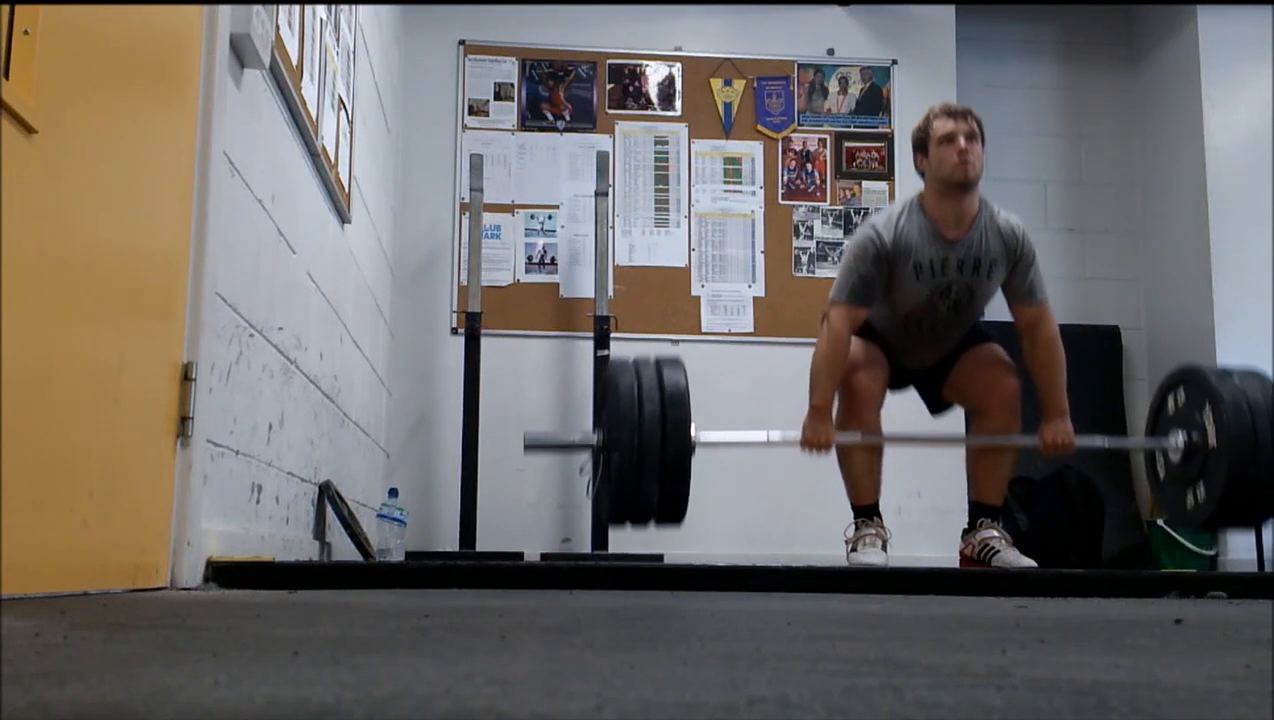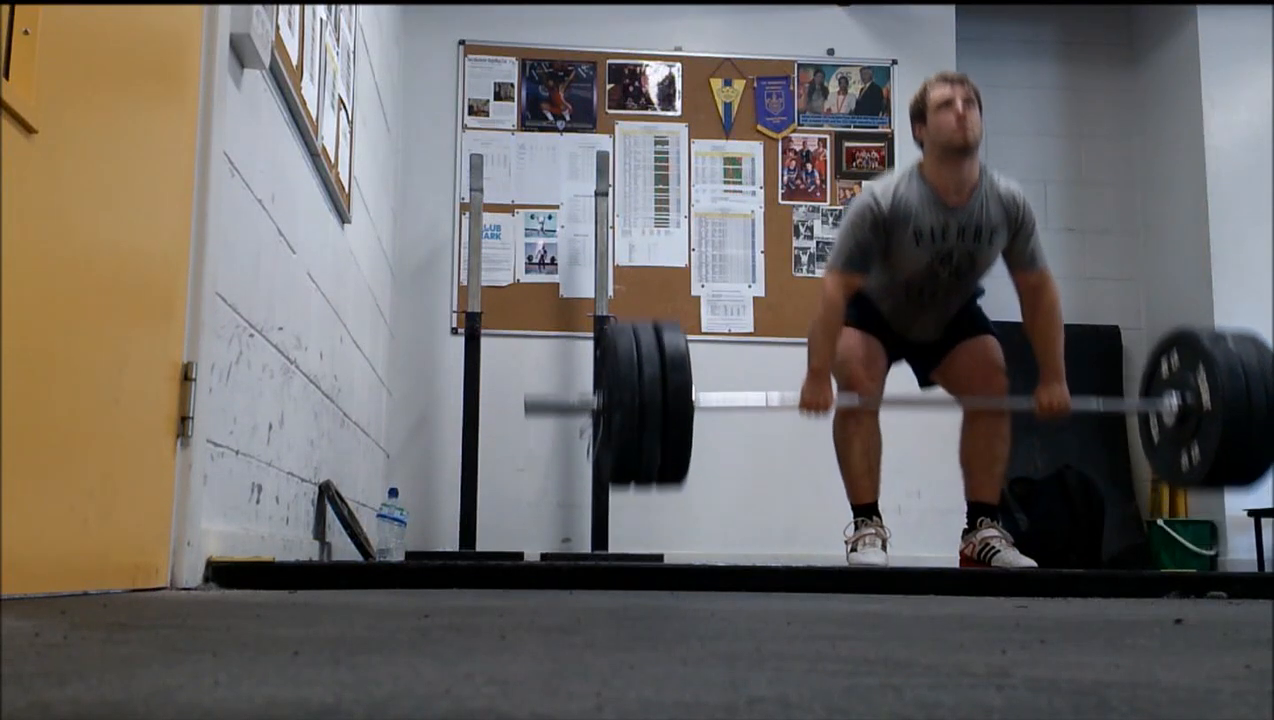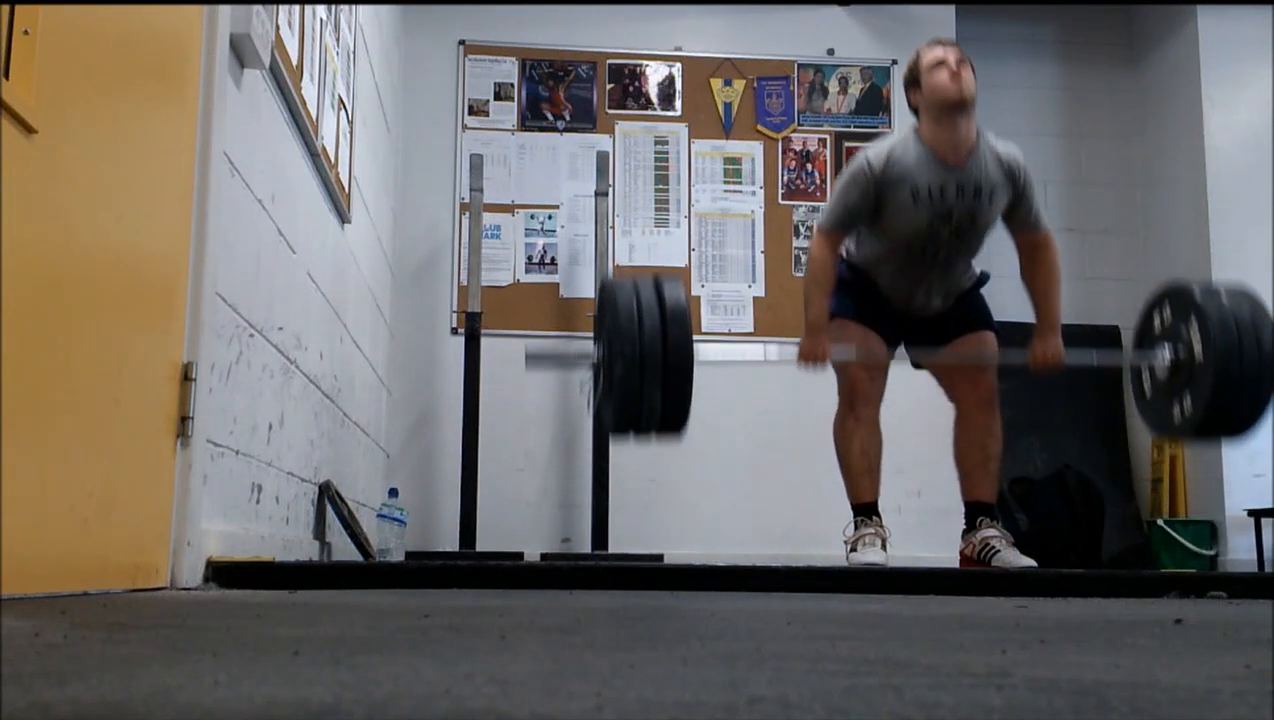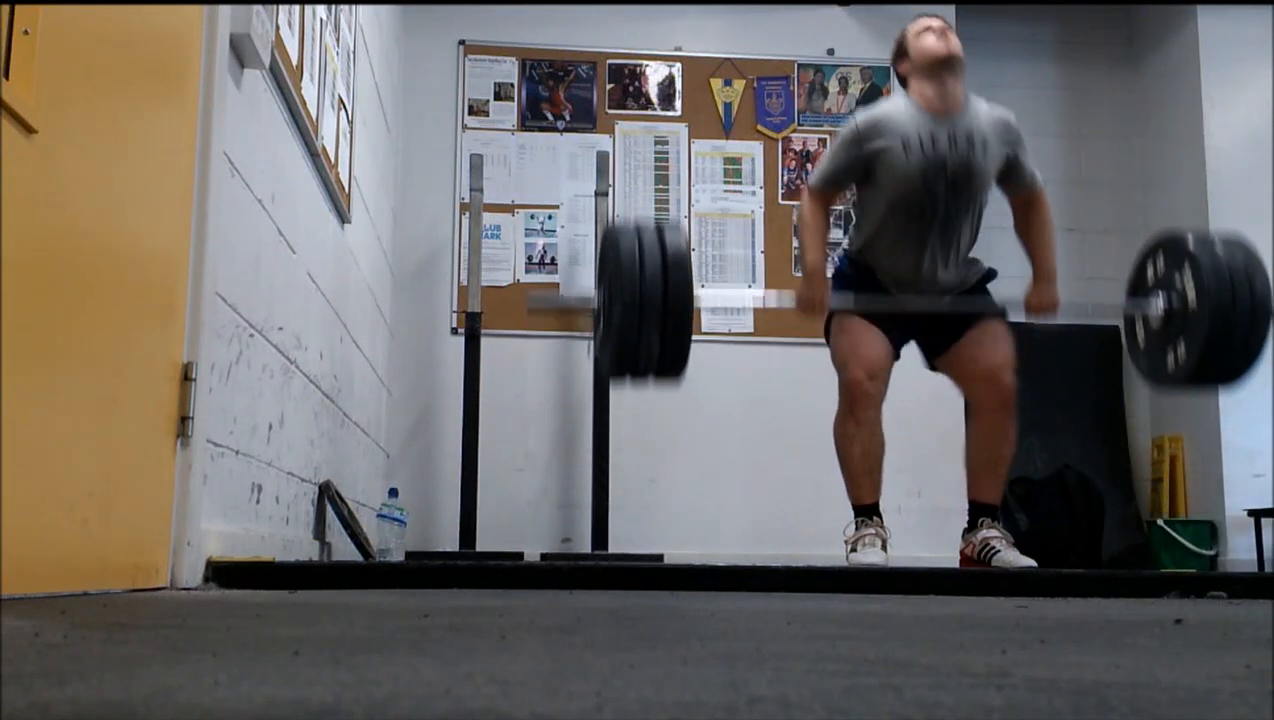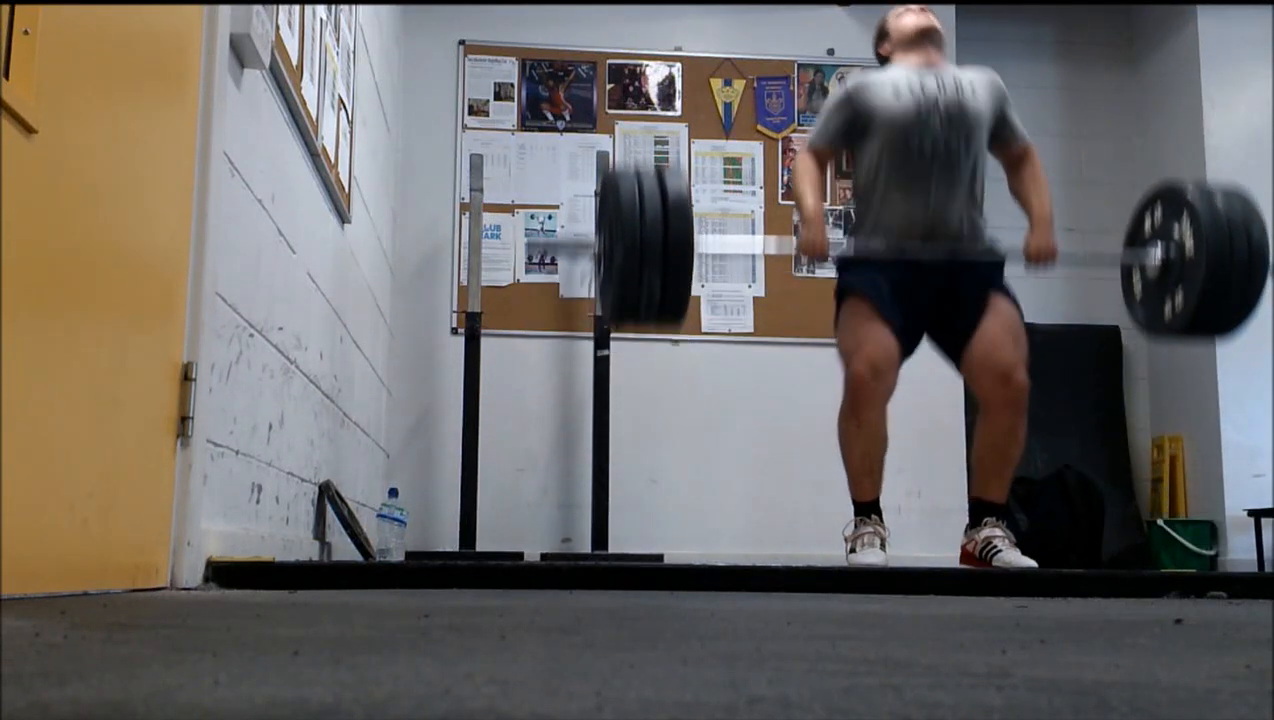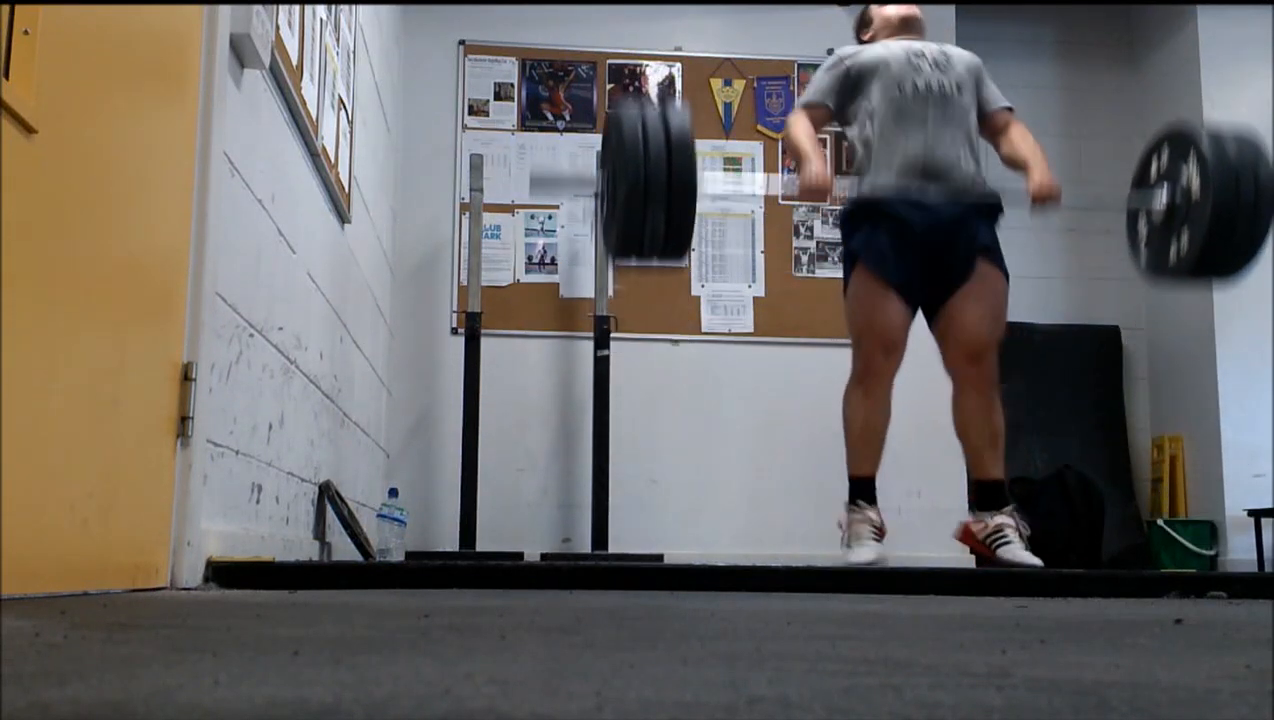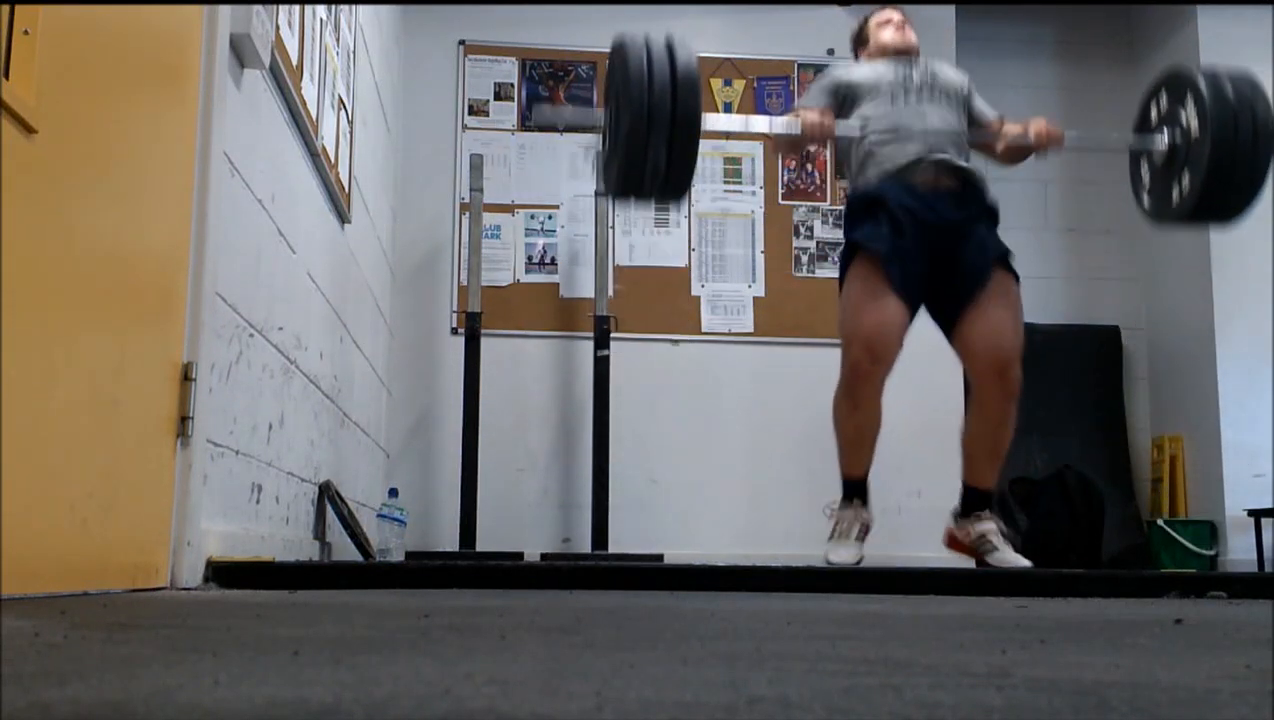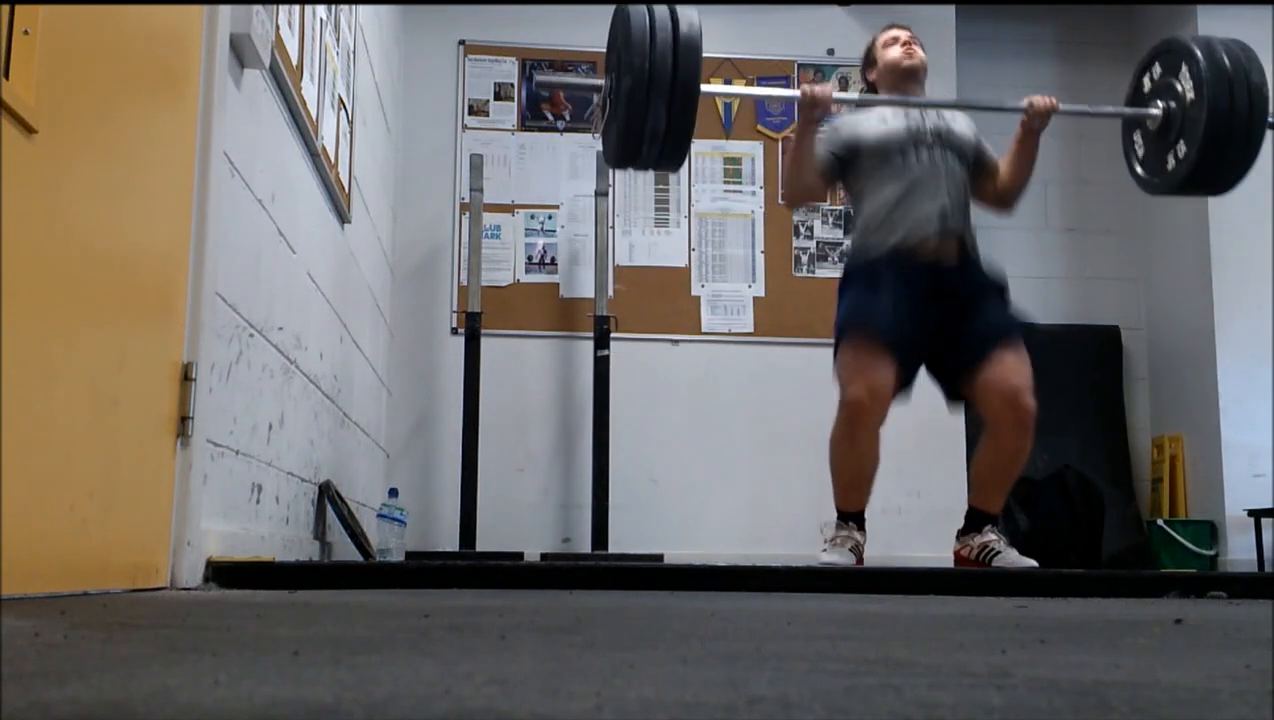
dt=0.1s
person 1, frame 1
left shoulder: (1007, 234)
right shoulder: (885, 233)
left elbow: (1037, 325)
right elbow: (839, 322)
left wrist: (1055, 415)
right wrist: (819, 414)
left hip: (952, 338)
right hip: (879, 334)
left knee: (1002, 394)
right knee: (860, 387)
left ankle: (983, 534)
right ankle: (867, 531)
person 1, frame 2
left shoulder: (1008, 204)
right shoulder: (884, 201)
left elbow: (1038, 292)
right elbow: (836, 289)
left wrist: (1053, 379)
right wrist: (818, 377)
left hip: (949, 315)
right hip: (873, 311)
left knee: (991, 388)
right knee: (858, 384)
left ankle: (983, 532)
right ankle: (867, 529)
person 1, frame 3
left shoulder: (1005, 164)
right shoulder: (884, 163)
left elbow: (1037, 244)
right elbow: (826, 240)
left wrist: (1049, 330)
right wrist: (816, 328)
left hip: (948, 296)
right hip: (869, 290)
left knee: (979, 391)
right knee: (859, 385)
left ankle: (982, 530)
right ankle: (866, 529)
person 1, frame 4
left shoulder: (998, 125)
right shoulder: (875, 124)
left elbow: (1030, 201)
right elbow: (815, 196)
left wrist: (1045, 279)
right wrist: (813, 276)
left hip: (955, 284)
right hip: (872, 282)
left knee: (998, 386)
right knee: (861, 385)
left ankle: (983, 530)
right ankle: (867, 529)
person 1, frame 5
left shoulder: (983, 84)
right shoulder: (866, 86)
left elbow: (1022, 155)
right elbow: (810, 154)
left wrist: (1042, 226)
right wrist: (812, 220)
left hip: (965, 260)
right hip: (881, 260)
left knee: (1008, 383)
right knee: (868, 380)
left ankle: (986, 531)
right ankle: (867, 530)
person 1, frame 6
left shoulder: (964, 62)
right shoulder: (854, 59)
left elbow: (1005, 128)
right elbow: (803, 119)
left wrist: (1037, 171)
right wrist: (813, 163)
left hip: (966, 216)
right hip: (887, 214)
left knee: (977, 364)
right knee: (875, 360)
left ankle: (991, 514)
right ankle: (862, 514)
person 1, frame 7
left shoulder: (953, 78)
right shoulder: (848, 76)
left elbow: (997, 139)
right elbow: (799, 131)
left wrist: (1031, 135)
right wrist: (805, 125)
left hip: (963, 219)
right hip: (887, 209)
left knee: (999, 366)
right knee: (866, 360)
left ankle: (974, 519)
right ankle: (851, 514)
person 1, frame 8
left shoulder: (958, 123)
right shoulder: (856, 124)
left elbow: (1001, 194)
right elbow: (799, 193)
left wrist: (1030, 129)
right wrist: (809, 119)
left hip: (961, 275)
right hip: (886, 271)
left knee: (1015, 406)
right knee: (862, 399)
left ankle: (980, 535)
right ankle: (847, 533)
